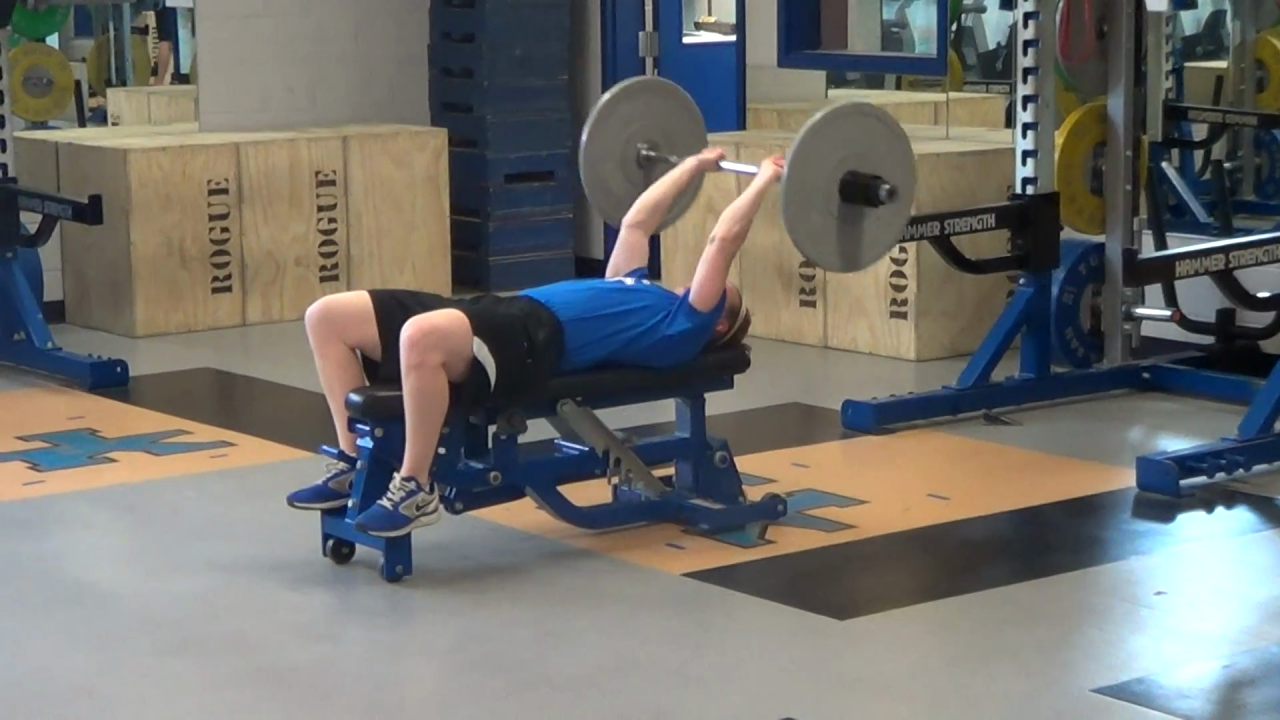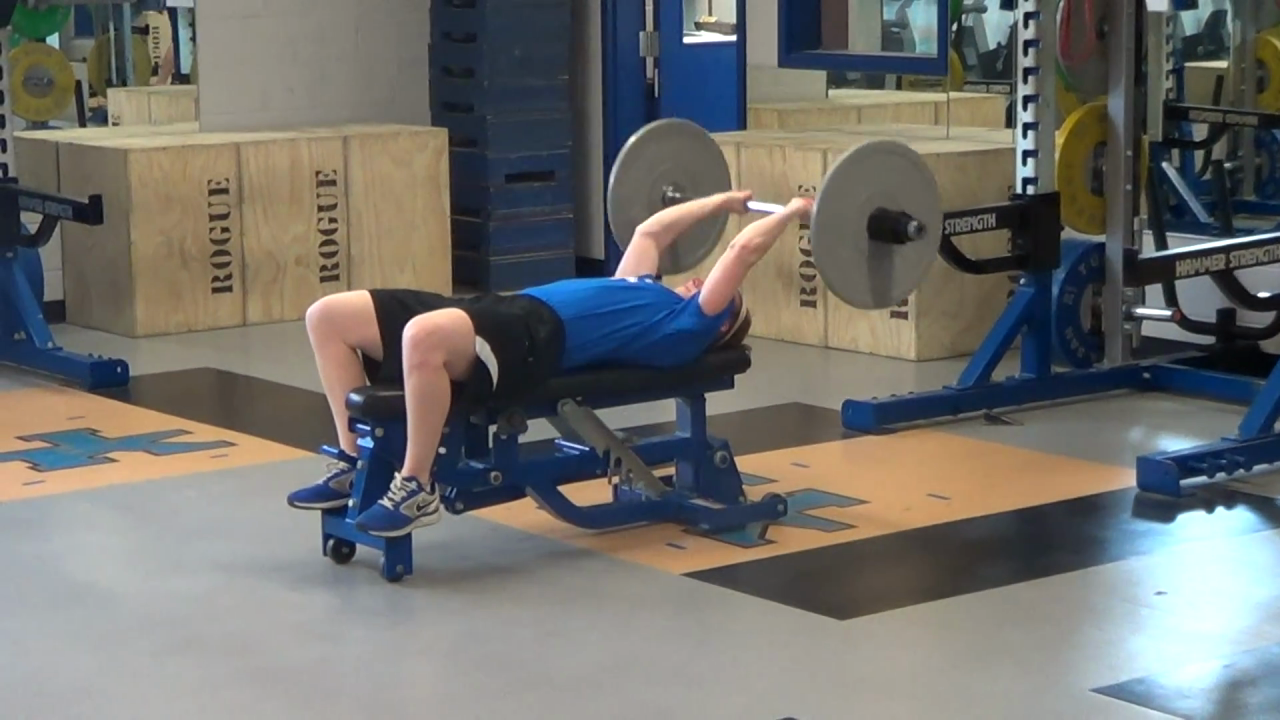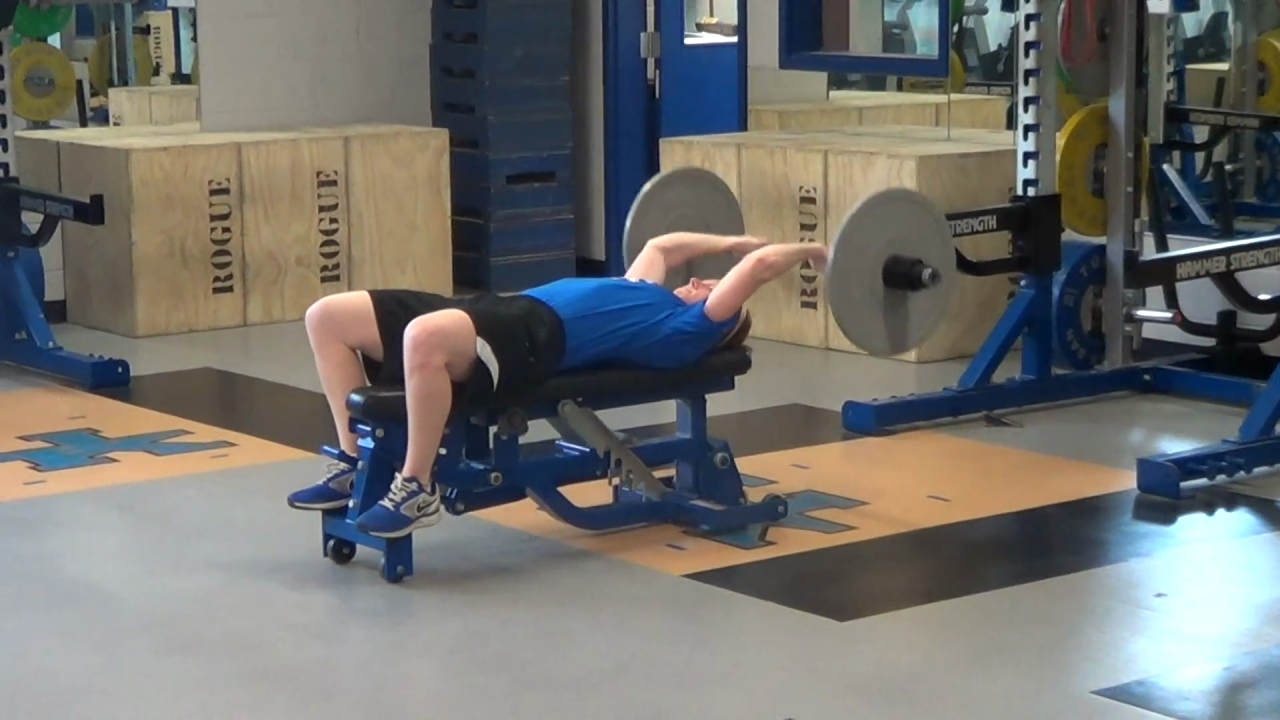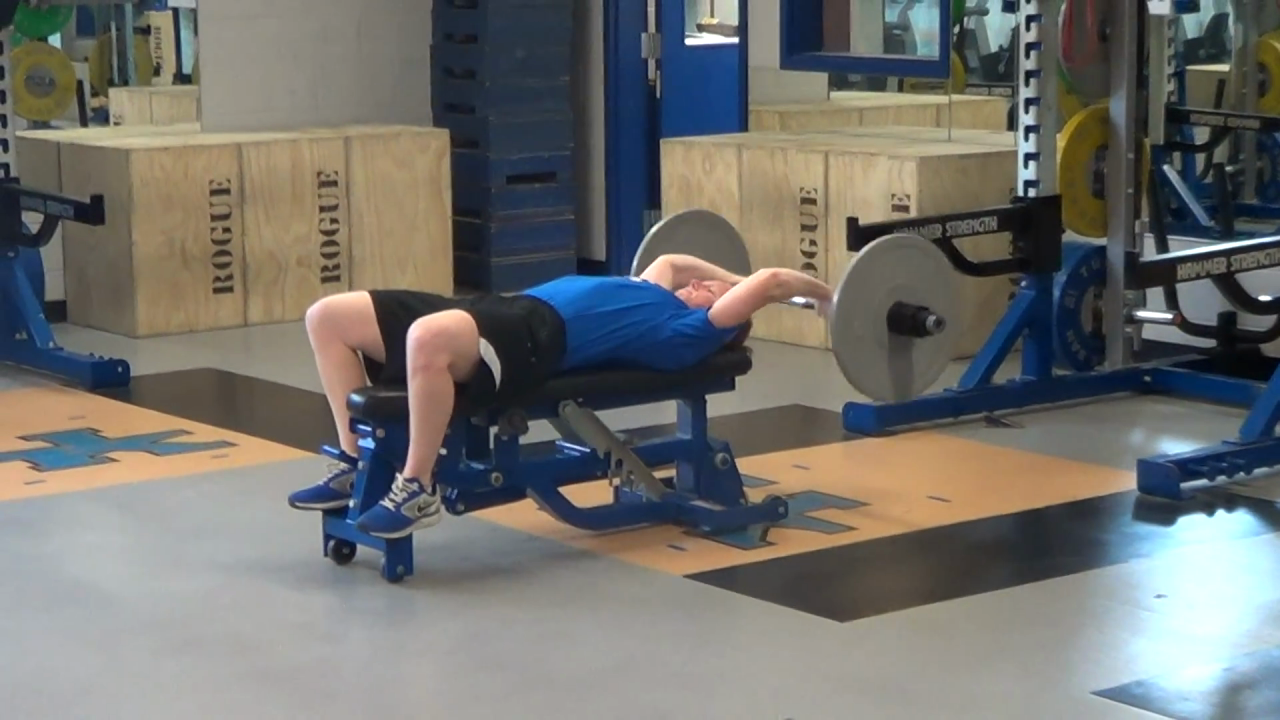
dt=0.2s
person 1, frame 1
left shoulder: (683, 328)
right shoulder: (638, 293)
left elbow: (722, 243)
right elbow: (635, 222)
left wrist: (766, 178)
right wrist: (694, 164)
left hip: (535, 337)
right hip: (502, 312)
left knee: (421, 337)
right knee: (326, 316)
left ankle: (416, 490)
right ankle: (354, 465)
person 1, frame 2
left shoulder: (687, 328)
right shoulder: (641, 292)
left elbow: (743, 252)
right elbow: (649, 231)
left wrist: (793, 211)
right wrist: (723, 200)
left hip: (538, 334)
right hip: (504, 310)
left knee: (424, 337)
right knee: (328, 315)
left ankle: (416, 488)
right ankle: (353, 462)
person 1, frame 3
left shoulder: (687, 330)
right shoulder: (648, 296)
left elbow: (757, 268)
right elbow: (661, 245)
left wrist: (809, 251)
right wrist: (736, 242)
left hip: (539, 335)
right hip: (507, 309)
left knee: (425, 338)
right knee: (327, 316)
left ankle: (416, 489)
right ankle: (354, 462)
person 1, frame 4
left shoulder: (689, 332)
right shoulder: (657, 299)
left elbow: (769, 281)
right elbow: (670, 261)
left wrist: (820, 291)
right wrist: (734, 275)
left hip: (540, 336)
right hip: (508, 309)
left knee: (429, 337)
right knee: (328, 316)
left ankle: (417, 489)
right ankle: (355, 463)
